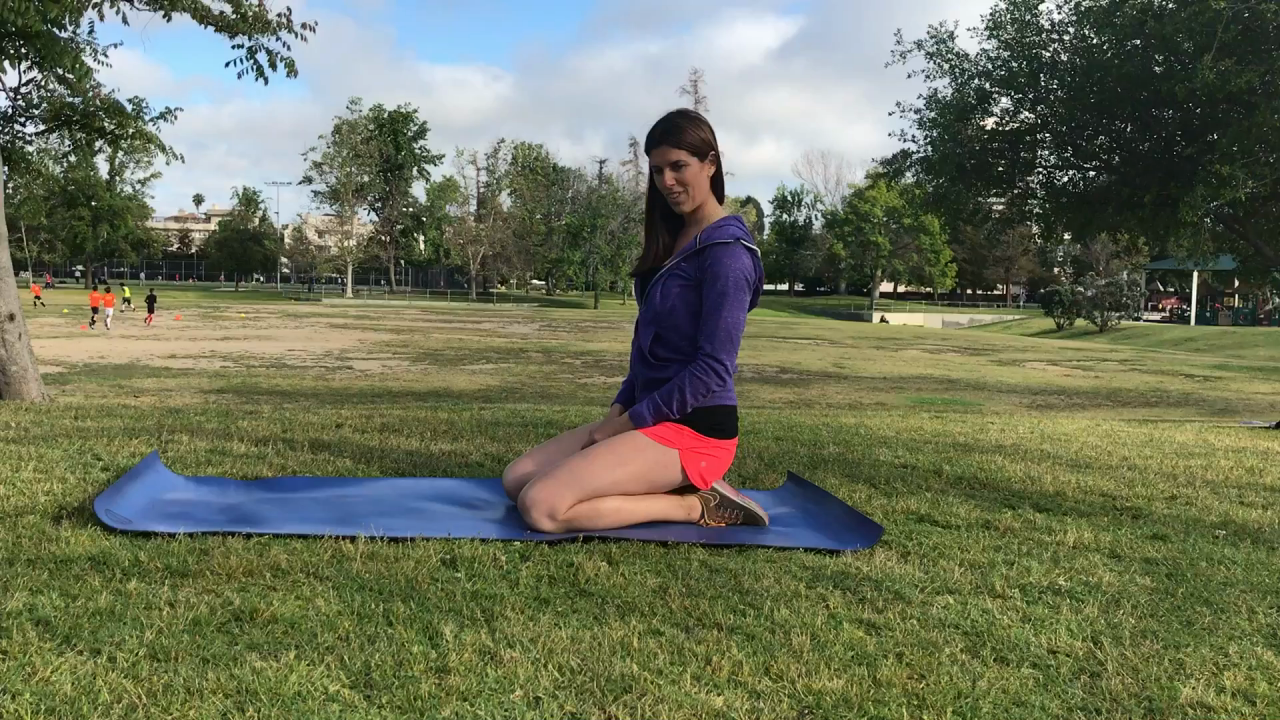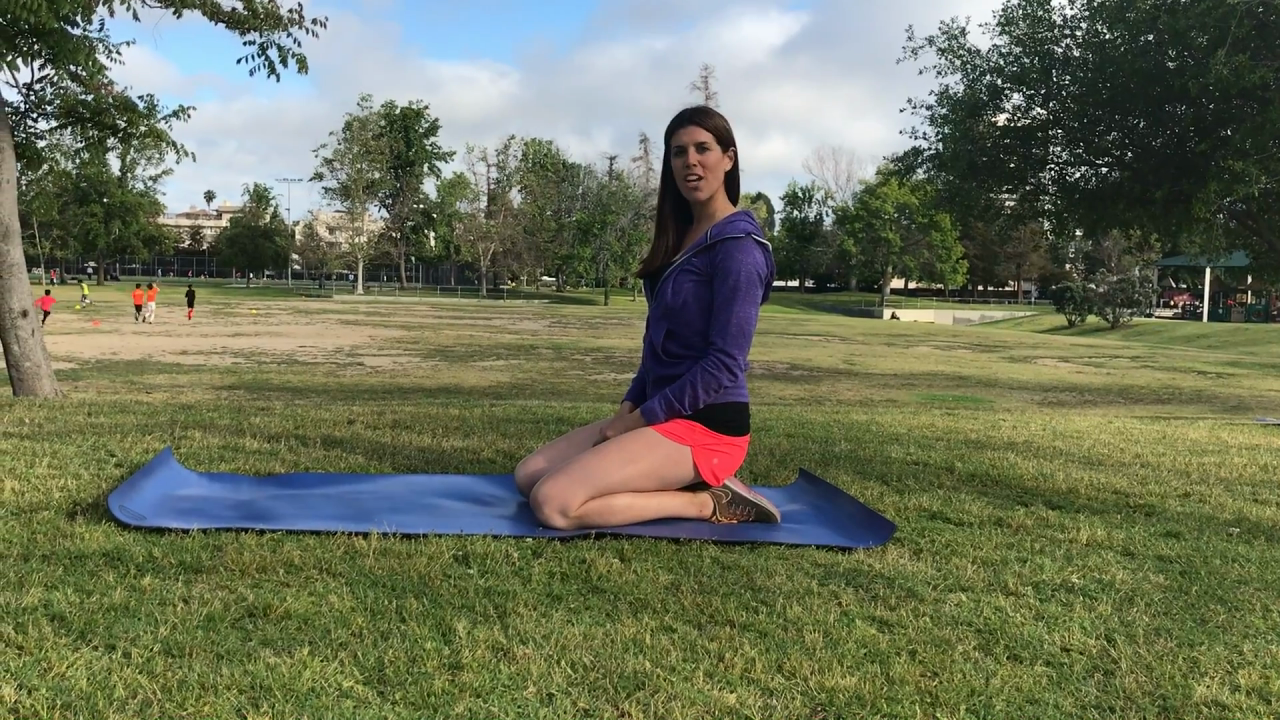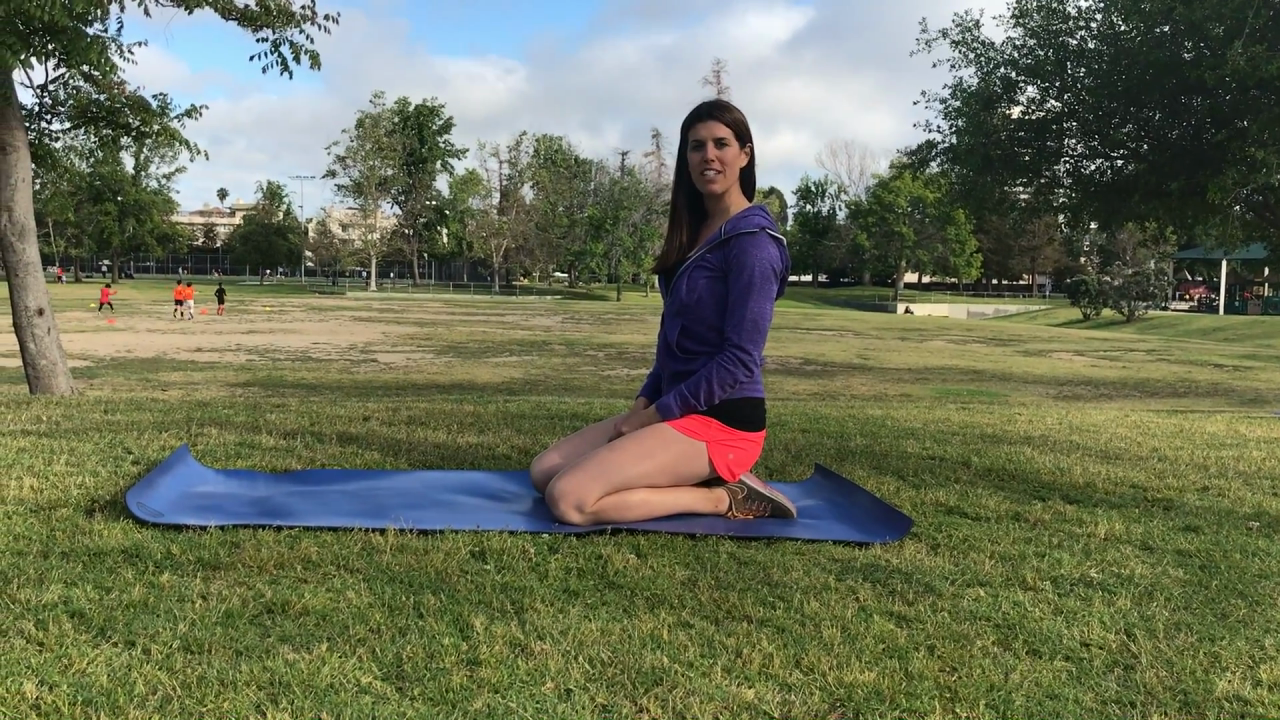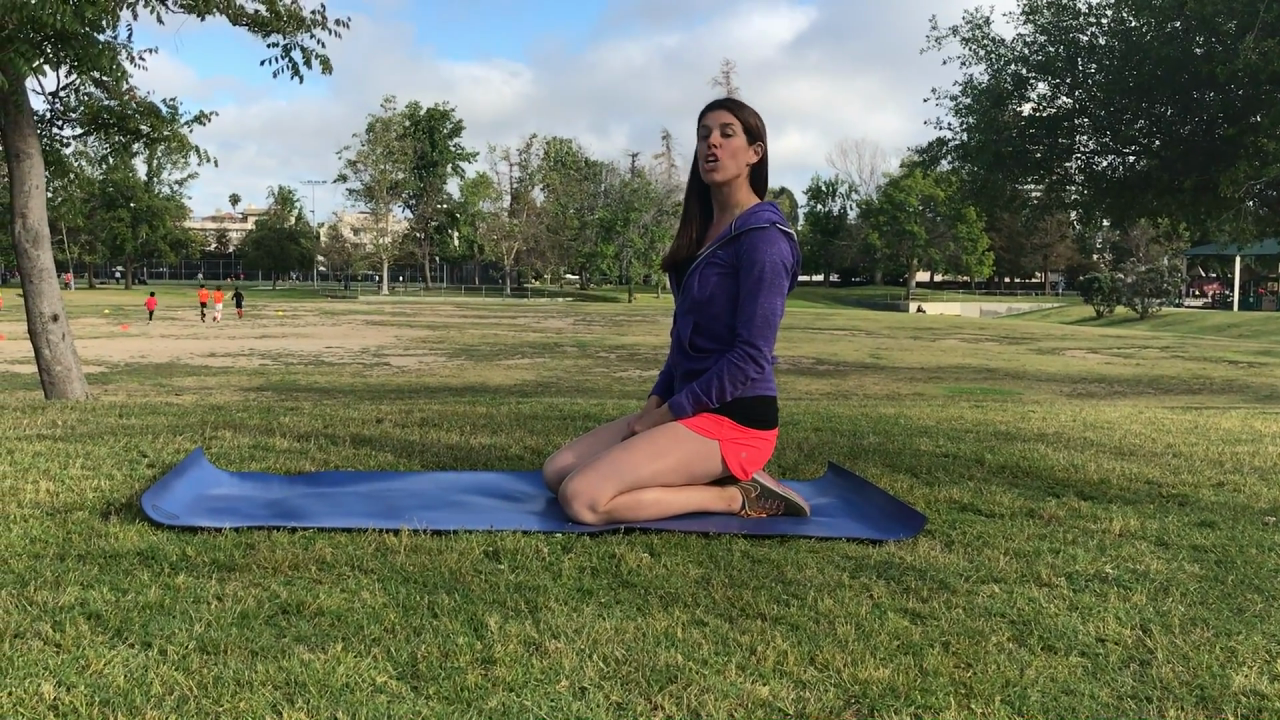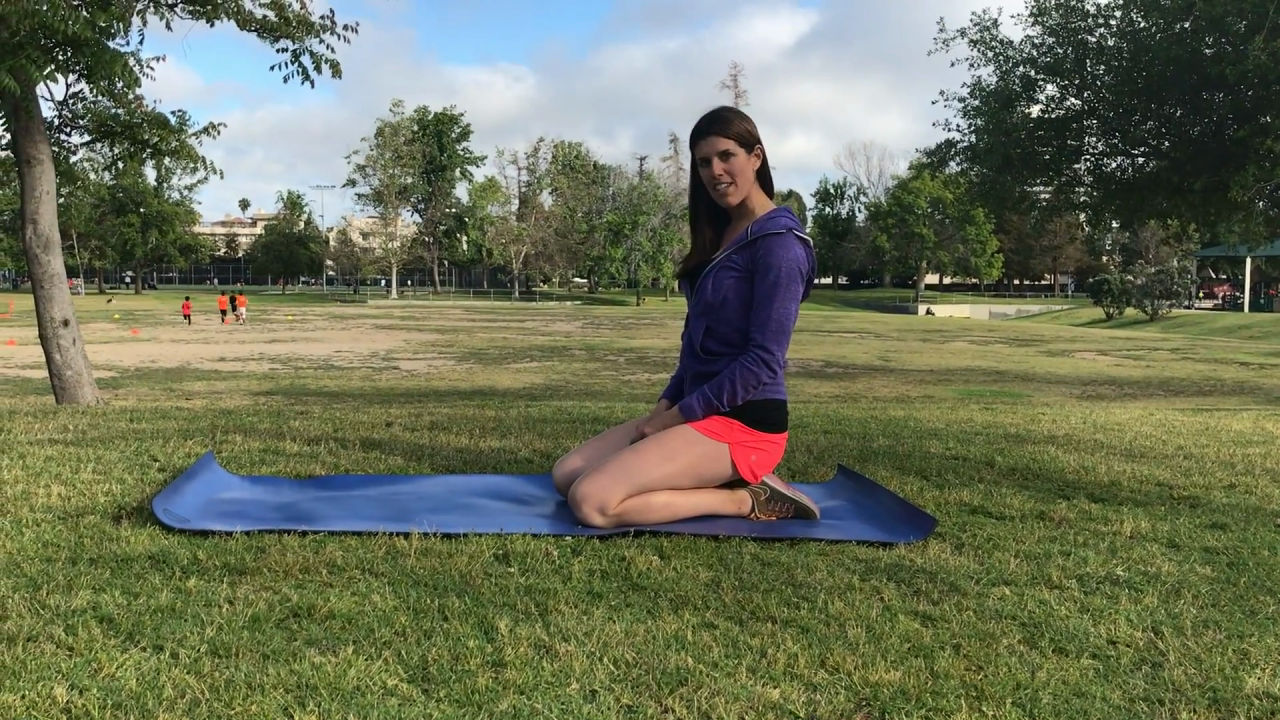
dt=1s
person 1, frame 1
left shoulder: (727, 252)
right shoulder: (671, 240)
left elbow: (713, 369)
left wrist: (628, 423)
right wrist: (618, 409)
left hip: (694, 426)
right hip: (650, 413)
left knee: (541, 506)
right knee: (516, 478)
left ankle: (696, 505)
right ankle: (681, 487)
person 1, frame 2
left shoulder: (738, 246)
right shoulder: (680, 236)
left elbow: (725, 364)
left wrist: (638, 419)
right wrist: (628, 406)
left hip: (706, 423)
right hip: (663, 410)
left knee: (552, 502)
right knee: (528, 475)
left ankle: (708, 502)
right ankle: (691, 484)
person 1, frame 3
left shoulder: (752, 242)
right shoulder: (694, 231)
left elbow: (740, 360)
left wrist: (653, 415)
right wrist: (643, 402)
left hip: (722, 419)
right hip: (679, 406)
left knee: (569, 498)
right knee: (544, 471)
left ankle: (724, 498)
right ankle: (712, 481)
person 1, frame 4
left shoulder: (762, 237)
right shoulder: (703, 230)
left elbow: (750, 357)
left wrist: (666, 414)
right wrist: (655, 402)
left hip: (733, 417)
right hip: (690, 405)
left knee: (581, 499)
right knee: (556, 471)
left ankle: (736, 496)
right ankle: (722, 479)
person 1, frame 5
left shoulder: (778, 243)
right shoulder: (720, 235)
left elbow: (763, 359)
left wrist: (676, 415)
right wrist: (664, 406)
left hip: (744, 422)
right hip: (701, 410)
left knee: (591, 500)
right knee: (565, 474)
left ankle: (745, 498)
right ankle: (732, 481)
